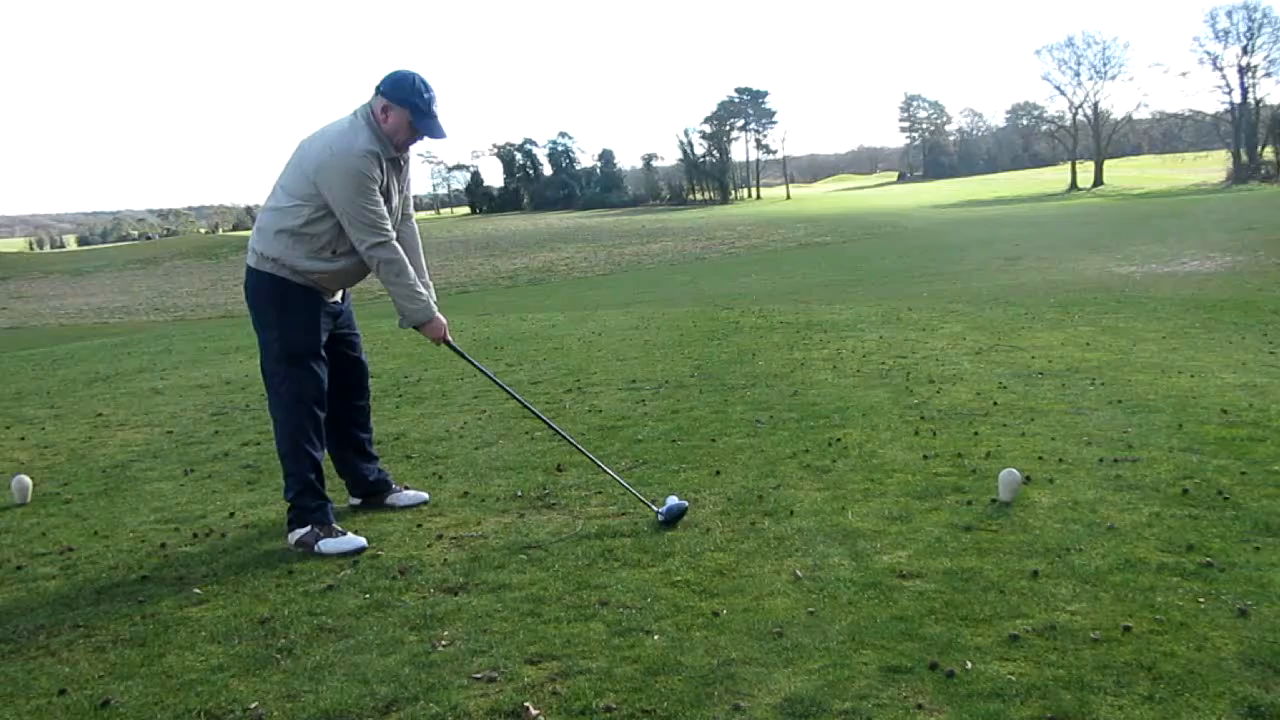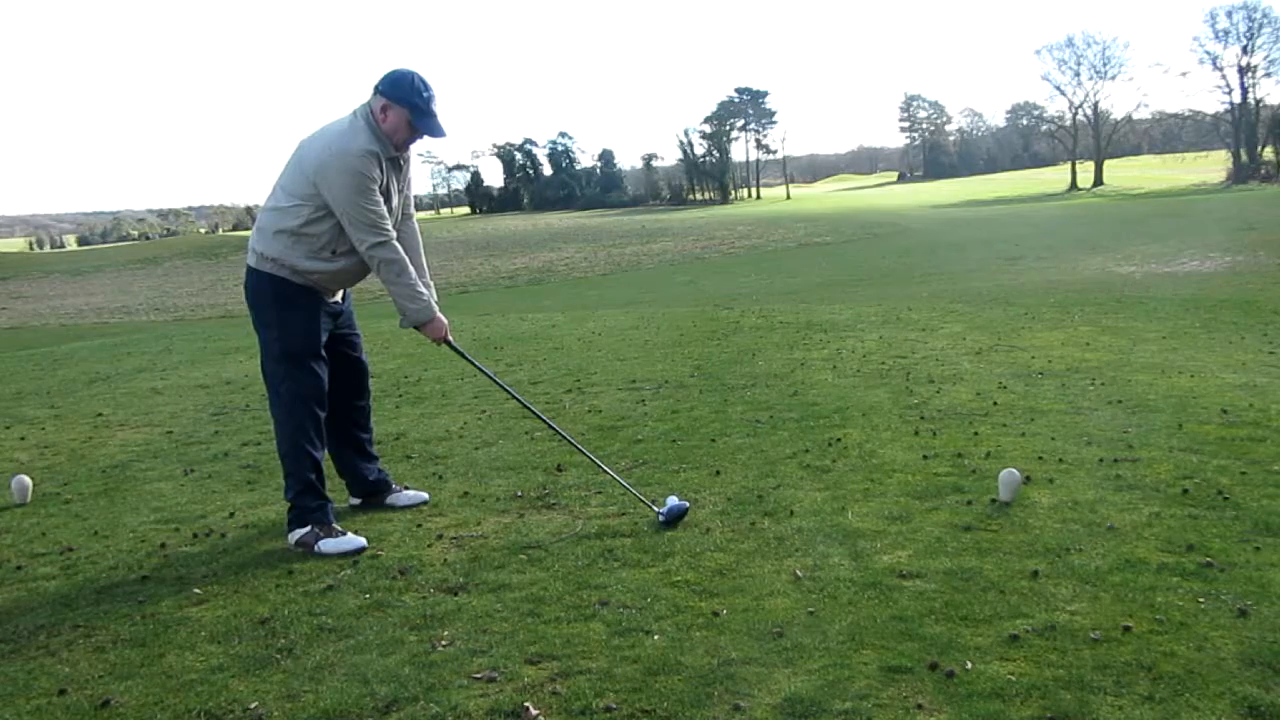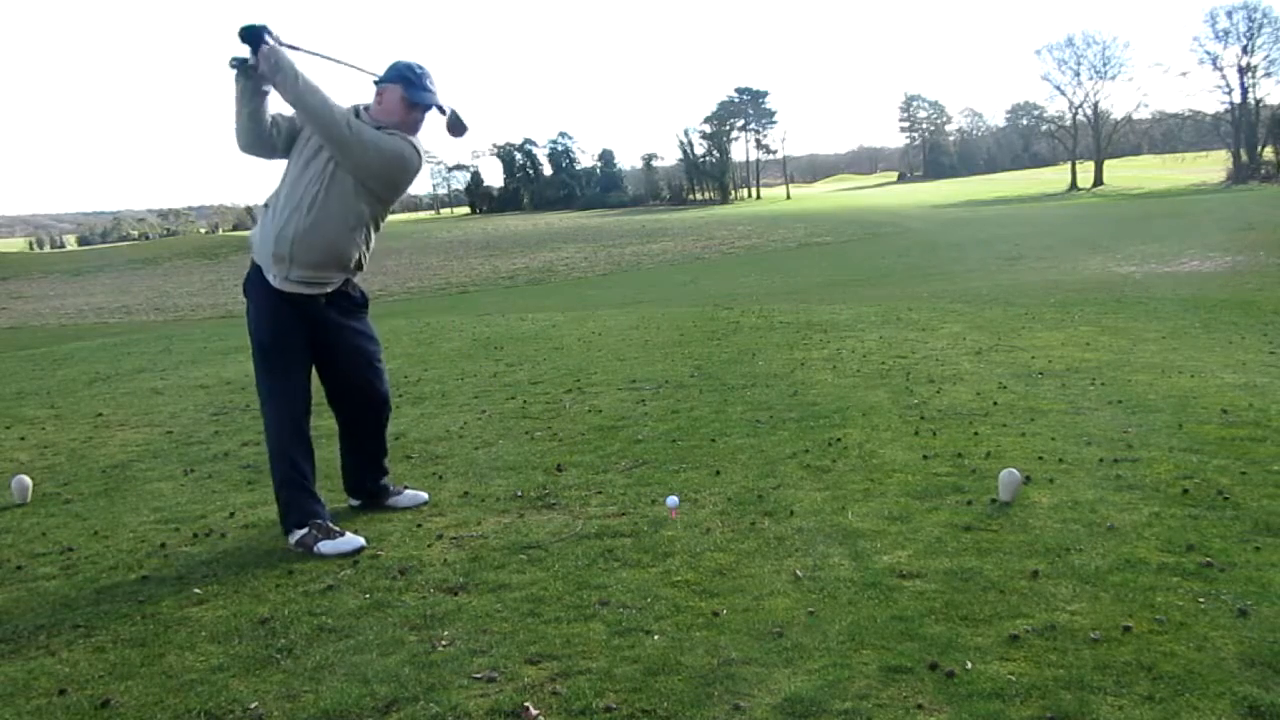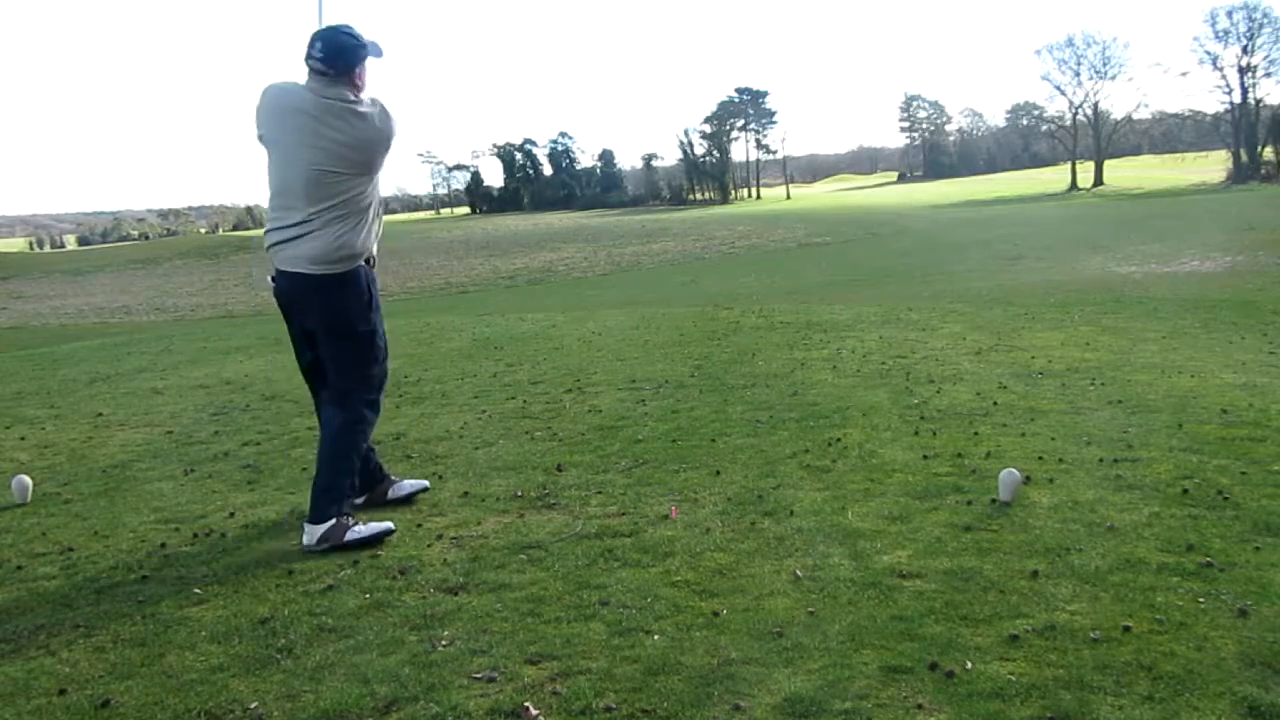
dt=0.7s
person 1, frame 1
left shoulder: (392, 150)
right shoulder: (349, 154)
left elbow: (403, 228)
right elbow: (378, 246)
left wrist: (425, 300)
right wrist: (422, 312)
left hip: (327, 283)
right hip: (284, 283)
left knee: (350, 384)
right knee: (302, 397)
left ankle: (368, 483)
right ankle: (308, 519)
person 1, frame 2
left shoulder: (392, 150)
right shoulder: (348, 154)
left elbow: (404, 227)
right elbow: (378, 246)
left wrist: (427, 298)
right wrist: (422, 312)
left hip: (327, 284)
right hip: (284, 283)
left knee: (351, 385)
right knee: (302, 398)
left ankle: (368, 483)
right ankle: (308, 519)
person 1, frame 3
left shoulder: (403, 154)
right shoulder: (322, 120)
left elbow: (329, 124)
right elbow: (258, 141)
left wrist: (273, 61)
right wrist: (251, 78)
left hip: (335, 292)
right hip: (273, 281)
left knee: (368, 396)
right knee: (287, 406)
left ankle: (368, 486)
right ankle: (303, 521)
person 1, frame 4
left shoulder: (276, 101)
right shoulder: (377, 123)
left wrist: (316, 66)
right wrist: (337, 68)
left hip: (288, 273)
right hip: (339, 275)
left knee: (333, 385)
right knee: (354, 390)
left ankle: (368, 481)
right ankle: (327, 517)
